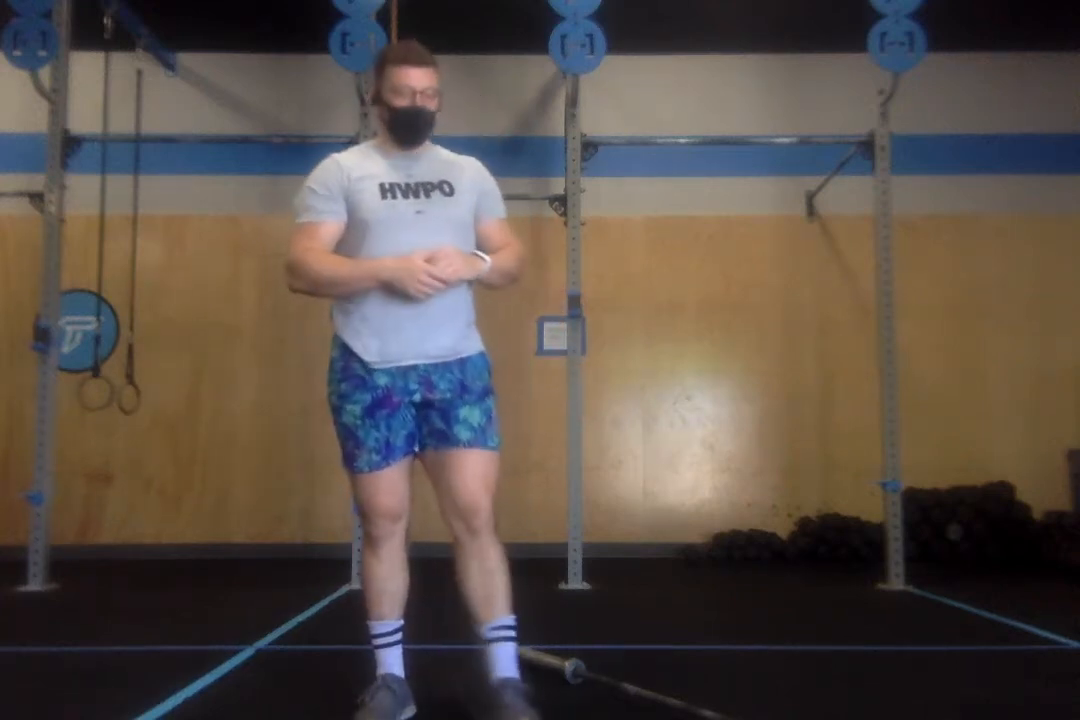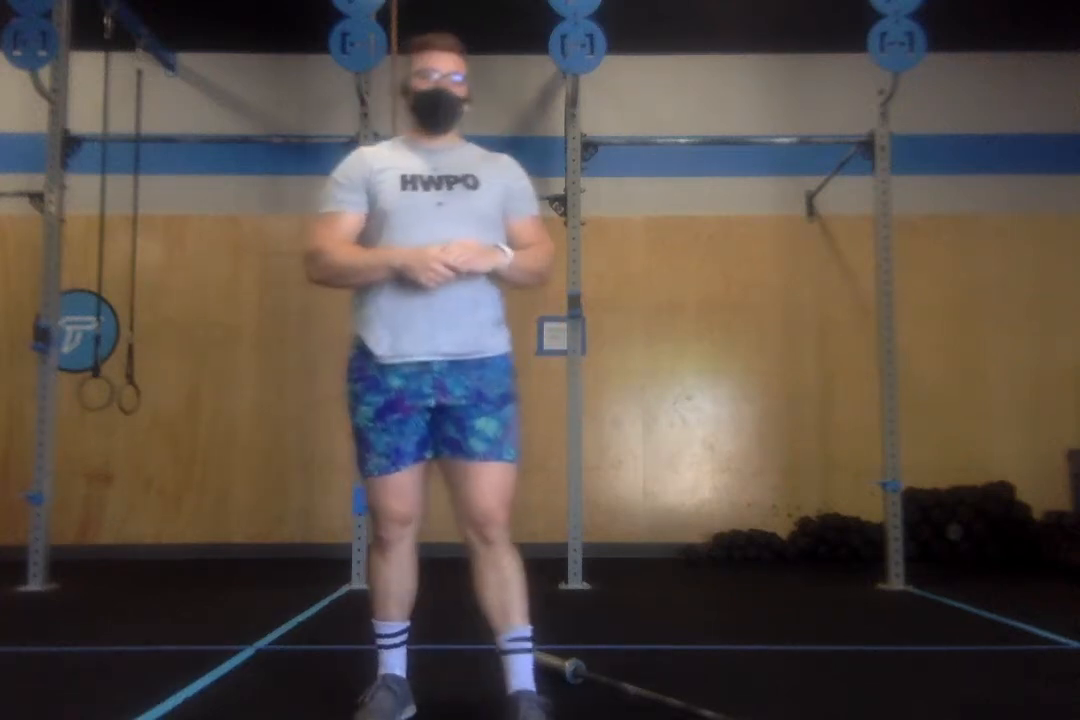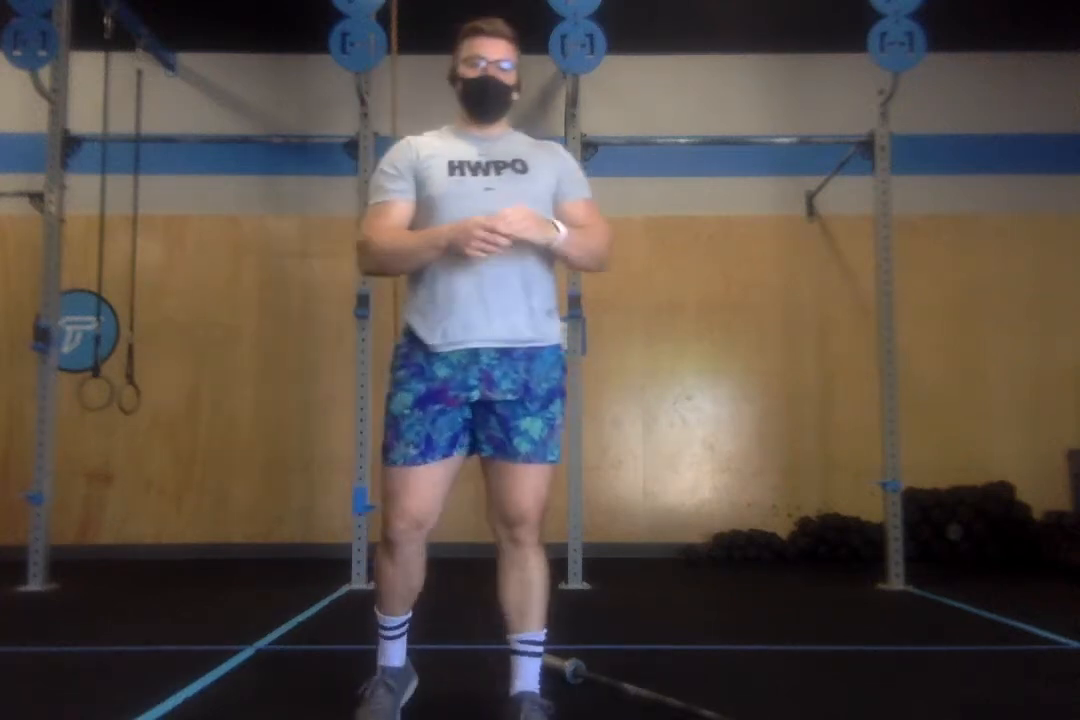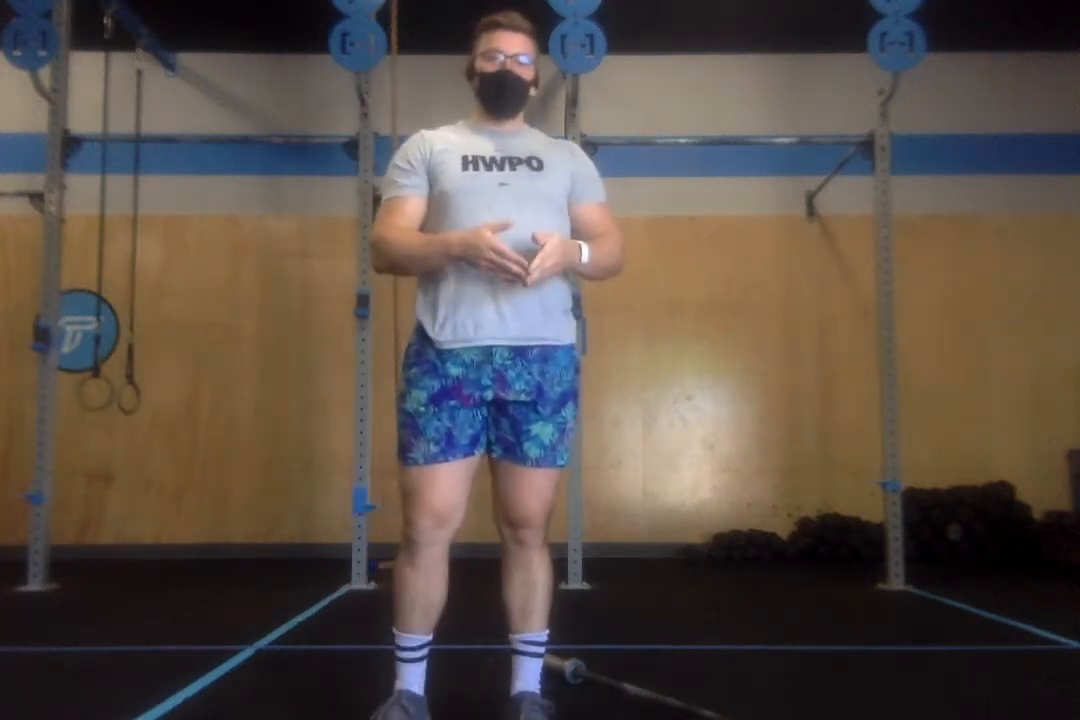
dt=0.3s
person 1, frame 1
left shoulder: (470, 173)
right shoulder: (339, 172)
left elbow: (512, 259)
right elbow: (301, 269)
left wrist: (475, 263)
right wrist: (388, 269)
left hip: (458, 366)
right hip: (368, 372)
left knee: (475, 517)
right knee: (383, 523)
person 1, frame 2
left shoulder: (501, 170)
right shoulder: (365, 166)
left elbow: (541, 260)
right elbow: (321, 260)
left wrist: (493, 256)
right wrist: (400, 258)
left hip: (480, 369)
right hip: (387, 370)
left knee: (490, 526)
right knee: (394, 526)
person 1, frame 3
left shoulder: (552, 158)
right shoulder: (412, 154)
left elbow: (598, 247)
right elbow: (372, 252)
left wrist: (546, 231)
right wrist: (446, 235)
left hip: (529, 359)
right hip: (432, 360)
left knee: (520, 527)
right knee: (405, 525)
person 1, frame 4
left shoulder: (567, 157)
right shoulder: (426, 148)
left elbow: (612, 250)
right elbow: (385, 248)
left wrist: (572, 251)
right wrist: (459, 244)
left hip: (543, 360)
right hip: (445, 359)
left knee: (526, 529)
right knee: (428, 526)
